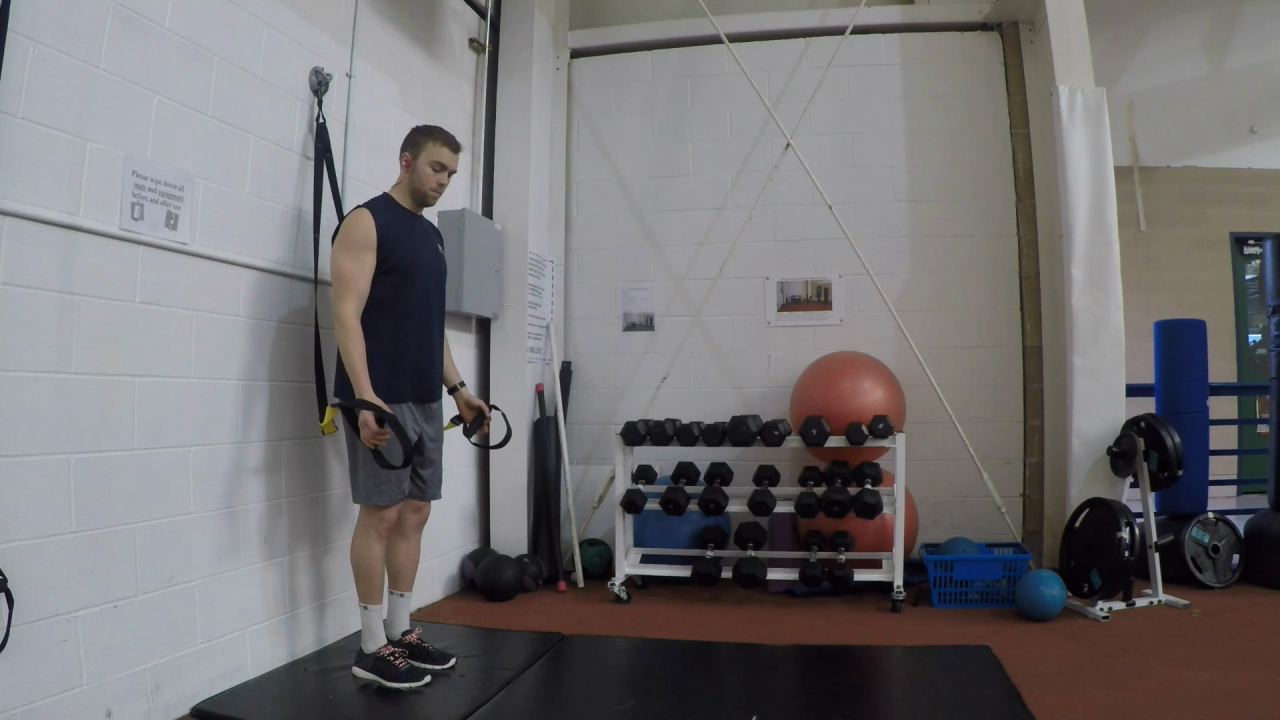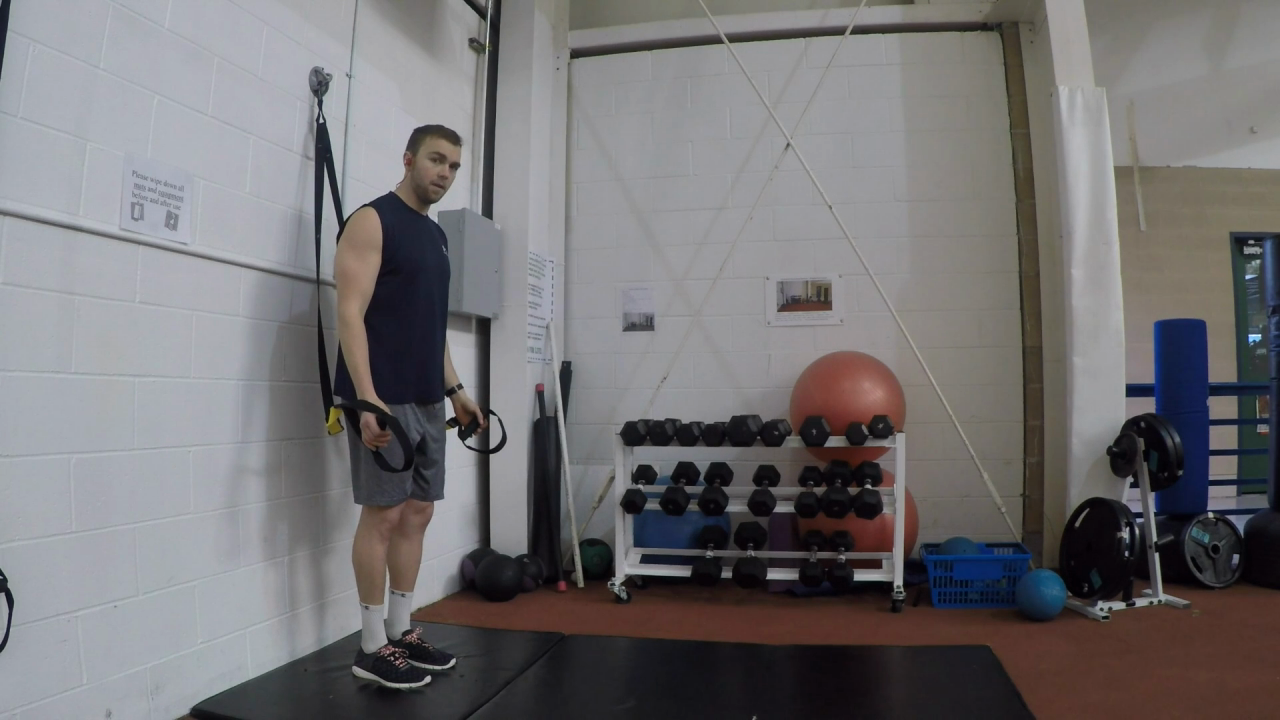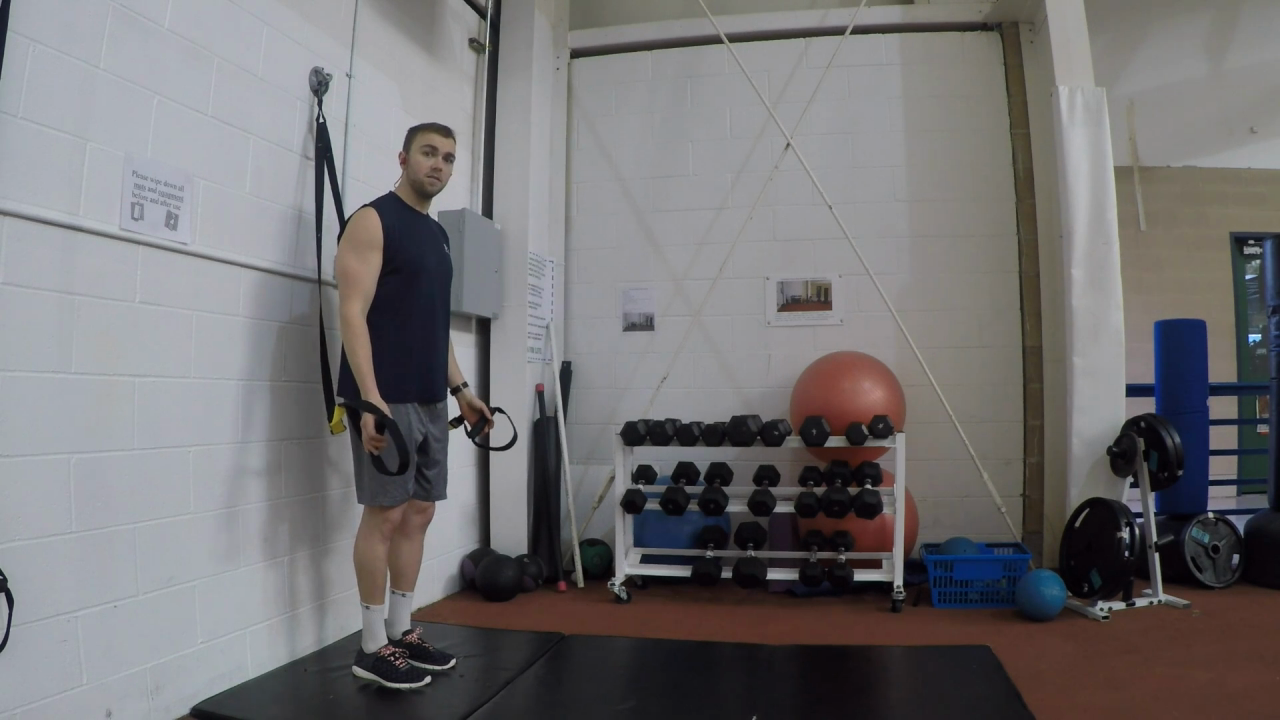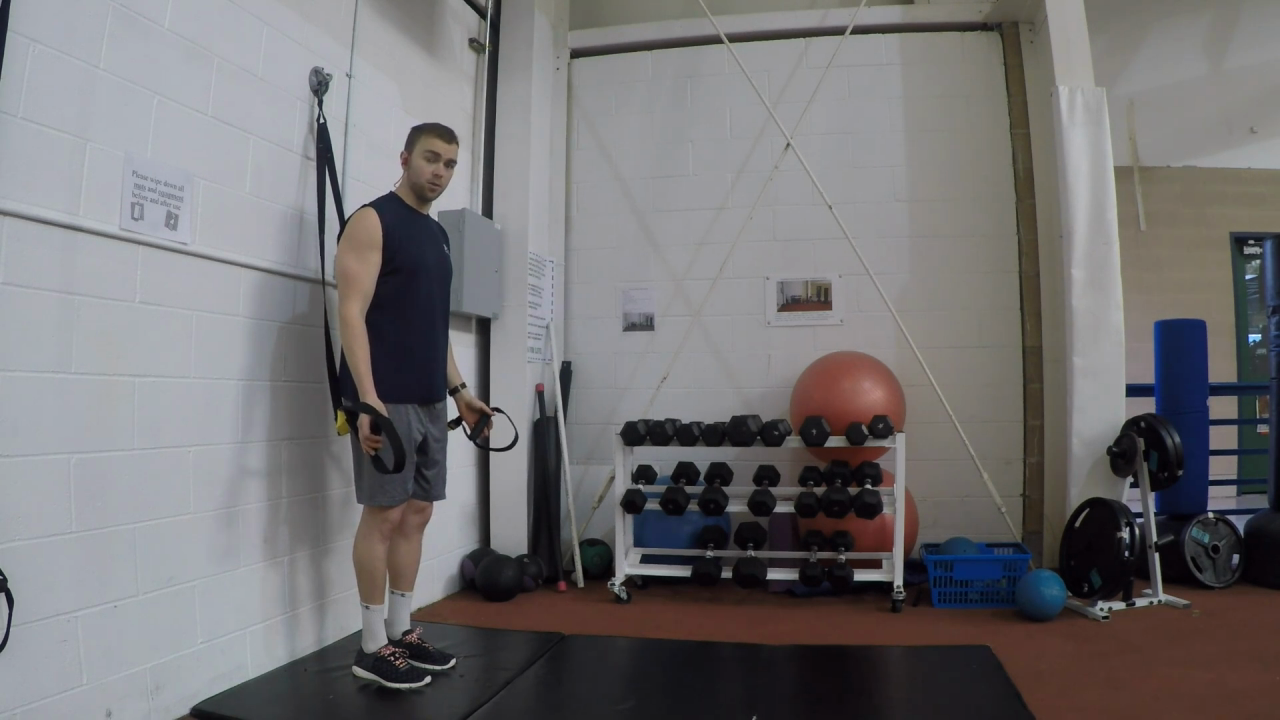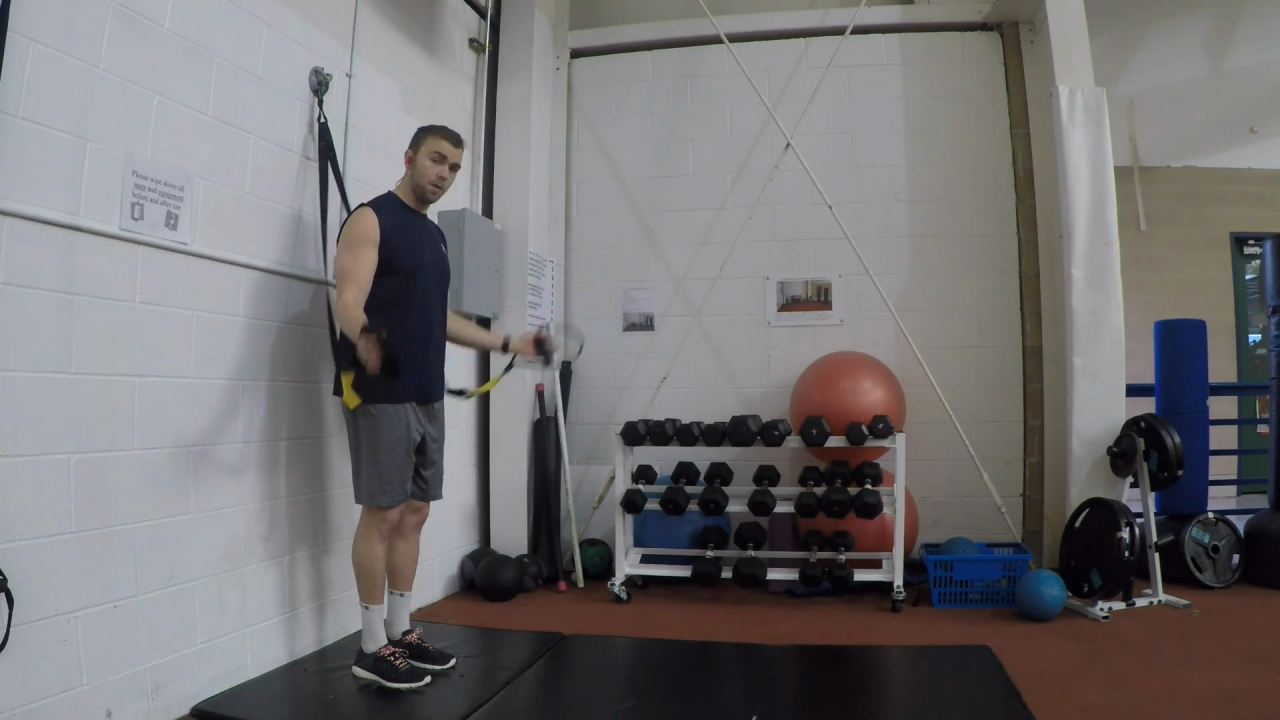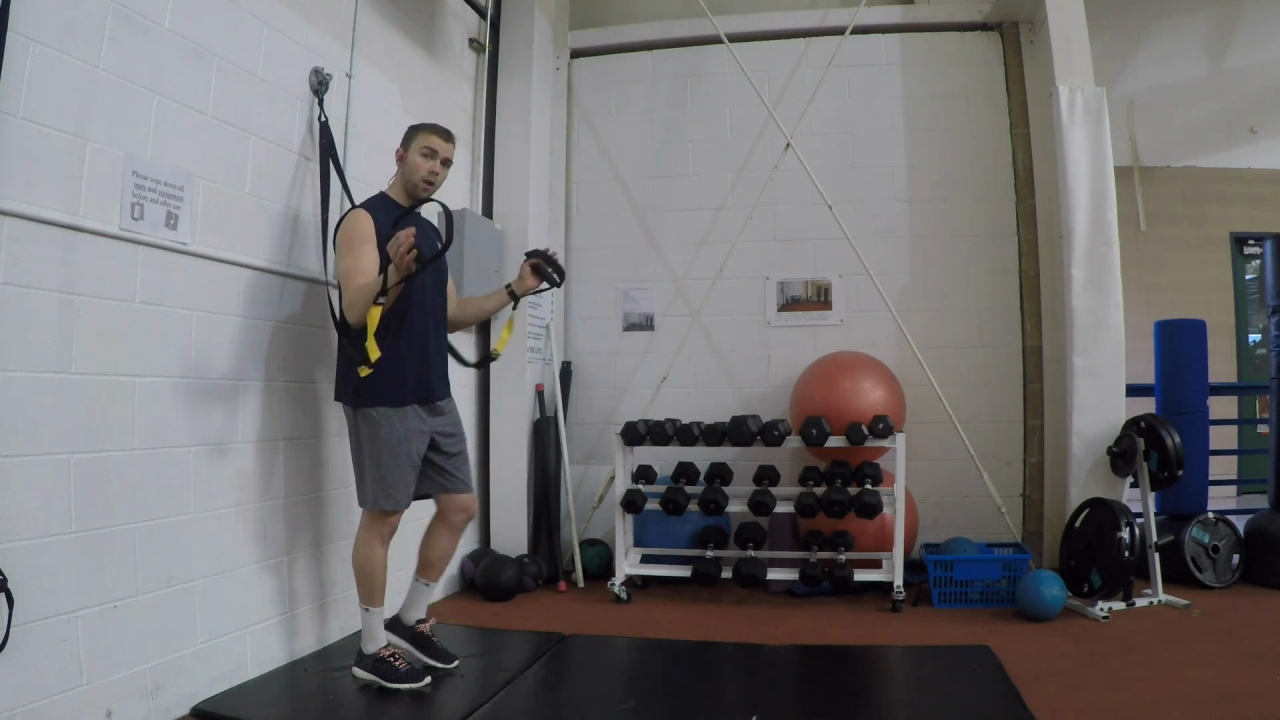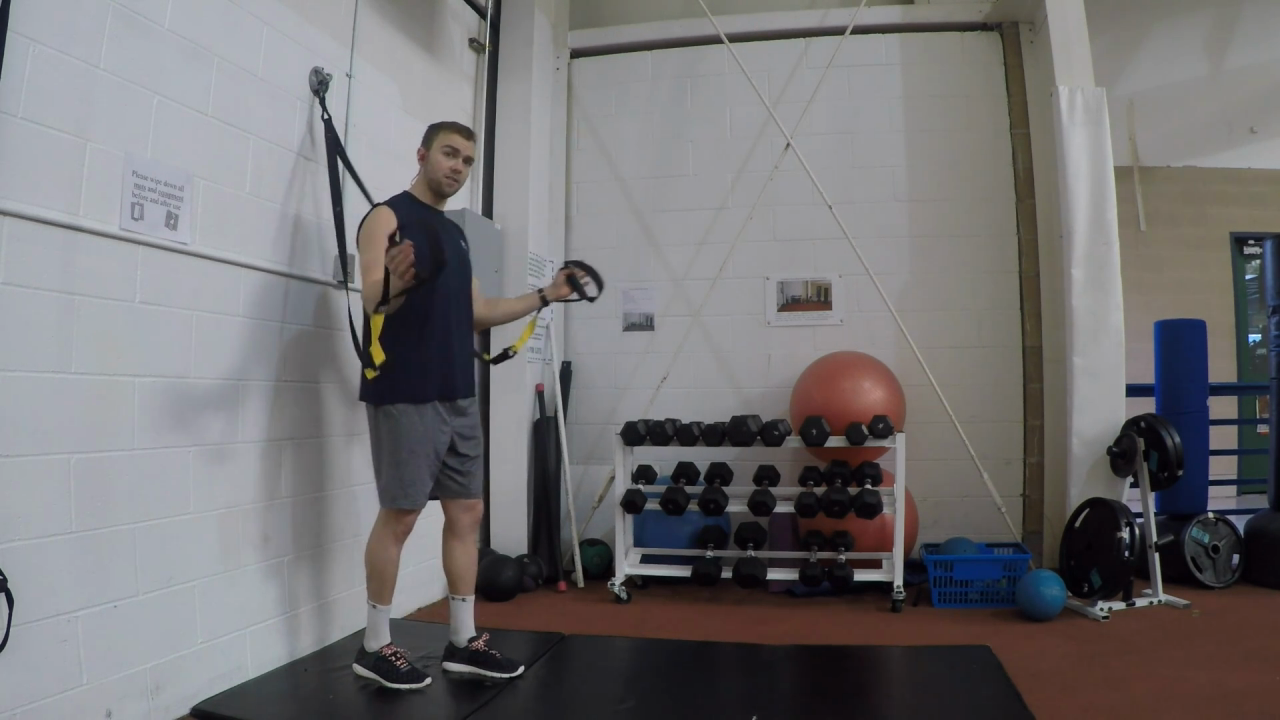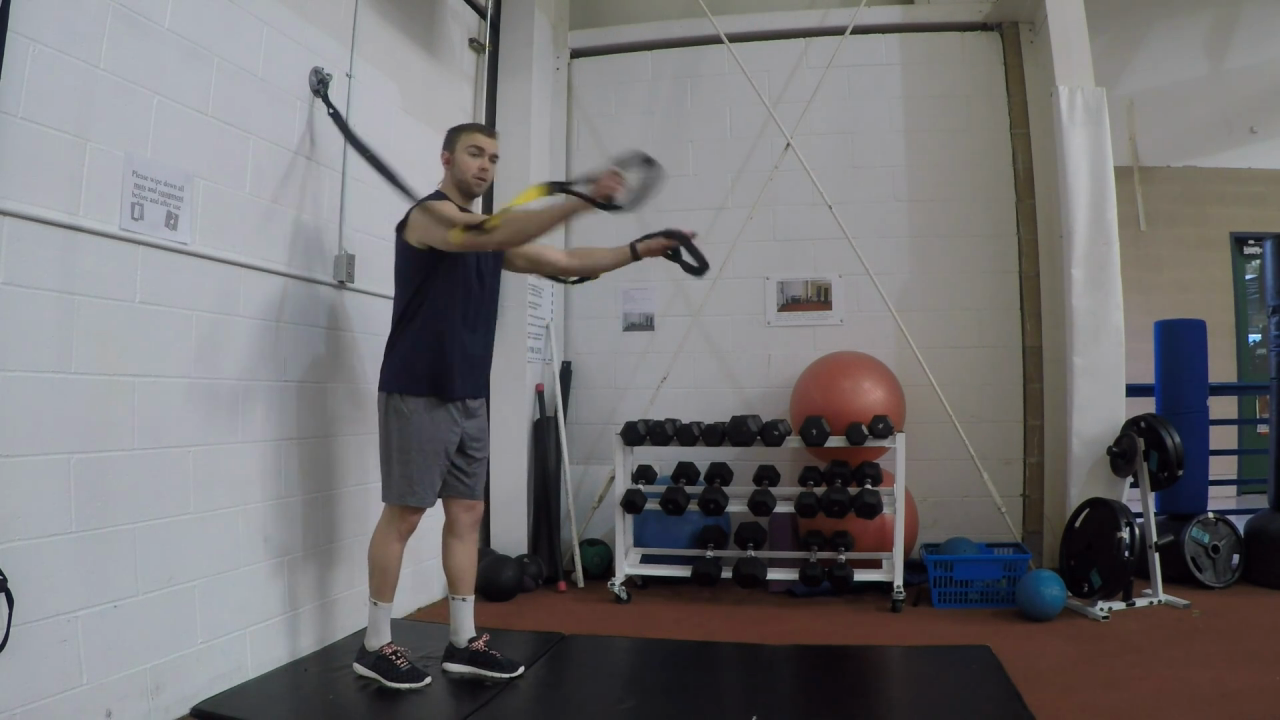
dt=0.5s
person 1, frame 1
left shoulder: (430, 234)
right shoulder: (367, 221)
right elbow: (347, 313)
left wrist: (457, 387)
right wrist: (365, 396)
left hip: (425, 399)
right hip: (382, 399)
left knee: (414, 512)
right knee: (380, 514)
left ankle: (400, 629)
right ankle: (372, 646)
person 1, frame 2
left shoulder: (435, 234)
right shoulder: (373, 221)
right elbow: (350, 313)
left wrist: (455, 389)
right wrist: (367, 398)
left hip: (428, 399)
right hip: (384, 399)
left knee: (417, 512)
right knee: (383, 514)
left ankle: (401, 630)
right ankle: (373, 647)
person 1, frame 3
left shoulder: (437, 234)
right shoulder: (373, 221)
right elbow: (353, 313)
left wrist: (460, 388)
right wrist: (370, 397)
left hip: (430, 400)
right hip: (386, 399)
left knee: (418, 513)
right knee: (385, 515)
left ankle: (401, 631)
right ankle: (373, 646)
person 1, frame 4
left shoulder: (437, 234)
right shoulder: (373, 222)
right elbow: (352, 313)
left wrist: (458, 390)
right wrist: (368, 397)
left hip: (429, 401)
right hip: (385, 400)
left knee: (416, 514)
right knee: (383, 515)
left ankle: (401, 631)
right ankle: (372, 646)
person 1, frame 5
left shoulder: (434, 233)
right shoulder: (371, 219)
right elbow: (347, 302)
left wrist: (504, 342)
right wrist: (362, 337)
left hip: (426, 396)
right hip: (382, 394)
left knee: (414, 513)
right knee: (382, 514)
left ankle: (401, 629)
right ankle: (373, 646)
person 1, frame 6
left shoulder: (431, 233)
right shoulder: (366, 220)
right elbow: (355, 312)
left wrist: (514, 290)
right wrist: (395, 275)
left hip: (434, 396)
right hip: (382, 397)
left knee: (461, 505)
right knee: (382, 516)
left ankle: (410, 621)
right ankle: (373, 647)
person 1, frame 7
left shoulder: (453, 233)
right shoulder: (388, 218)
left elbow: (474, 313)
right elbow: (374, 301)
left wrist: (545, 296)
right wrist: (397, 282)
left hip: (458, 396)
right hip: (404, 396)
left knee: (466, 515)
right knee: (399, 516)
left ankle: (464, 640)
right ankle: (375, 646)
person 1, frame 8
left shoulder: (488, 233)
right shoulder: (430, 214)
left elbow: (561, 264)
right elbow: (499, 234)
left wrist: (637, 247)
right wrist: (578, 200)
left hip: (468, 395)
right hip: (419, 393)
left knee: (467, 514)
right knee: (403, 514)
left ankle: (463, 641)
right ankle: (375, 645)
